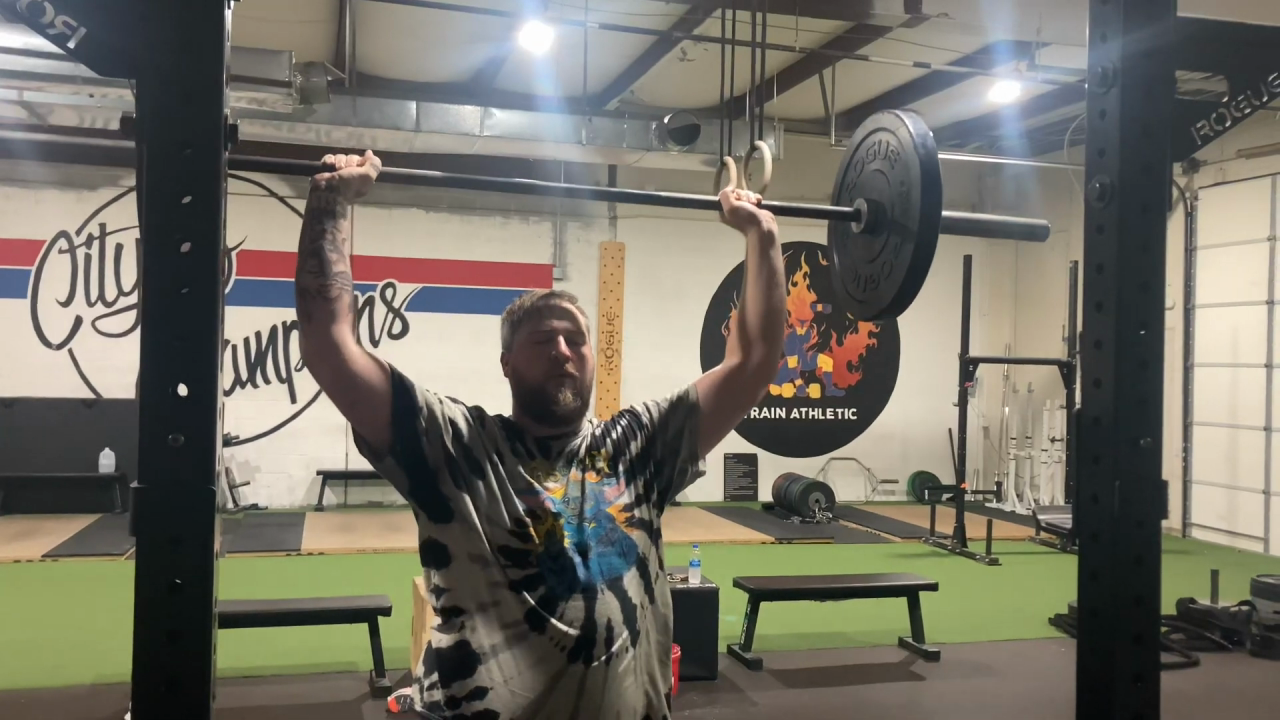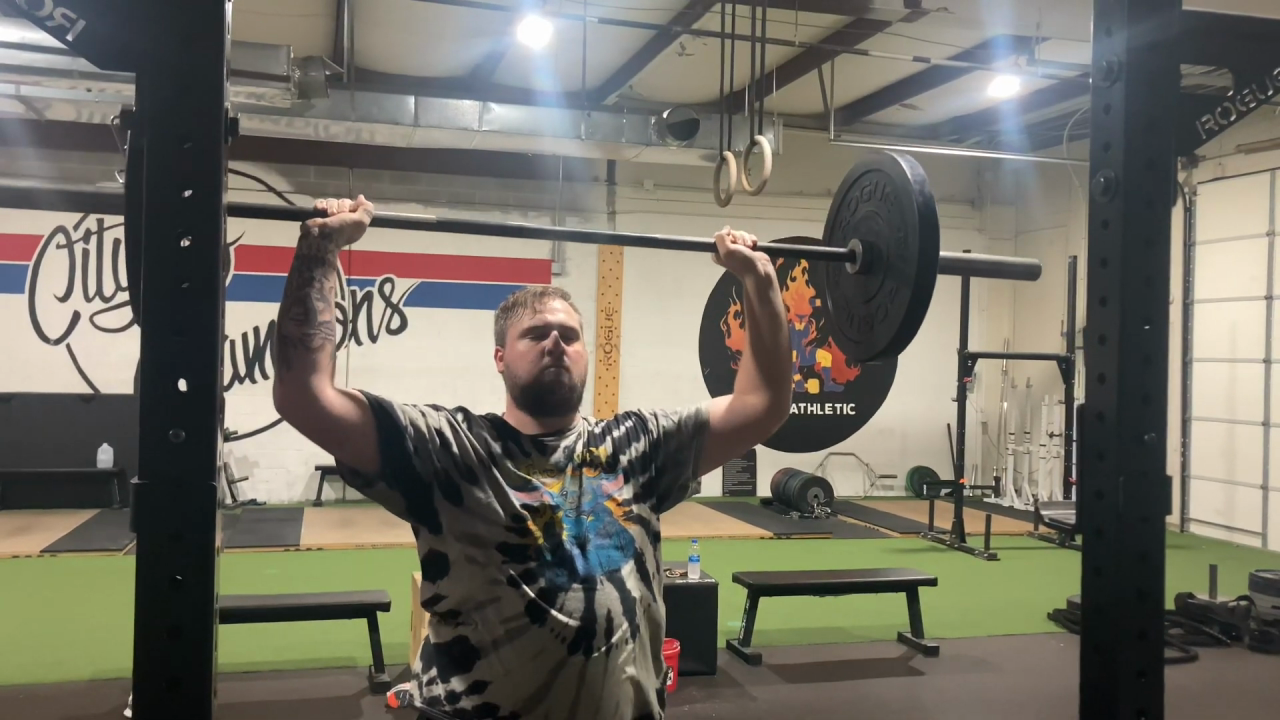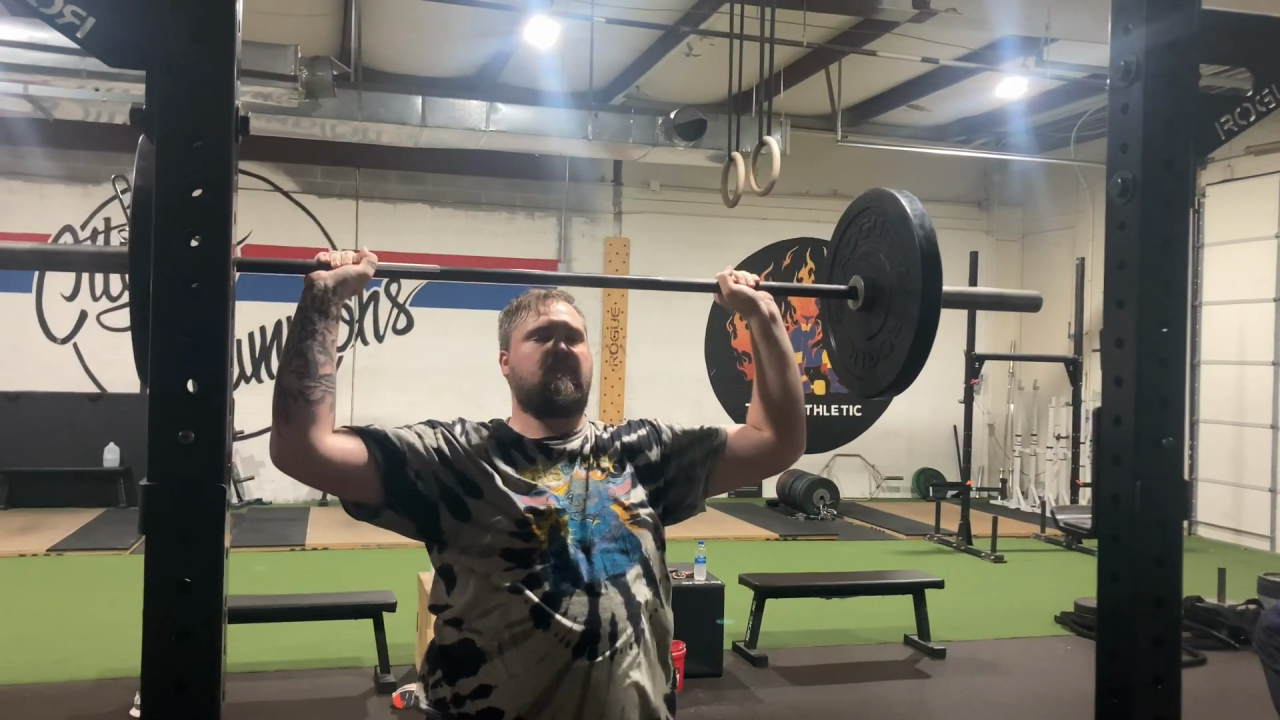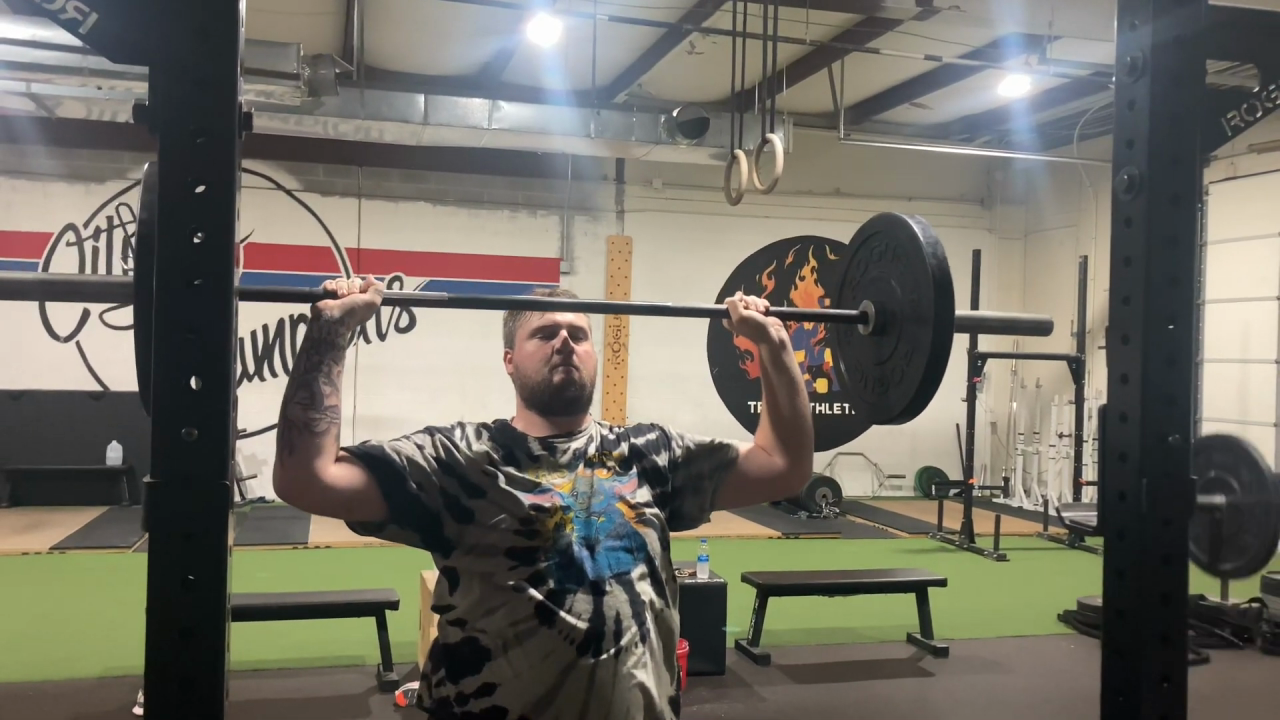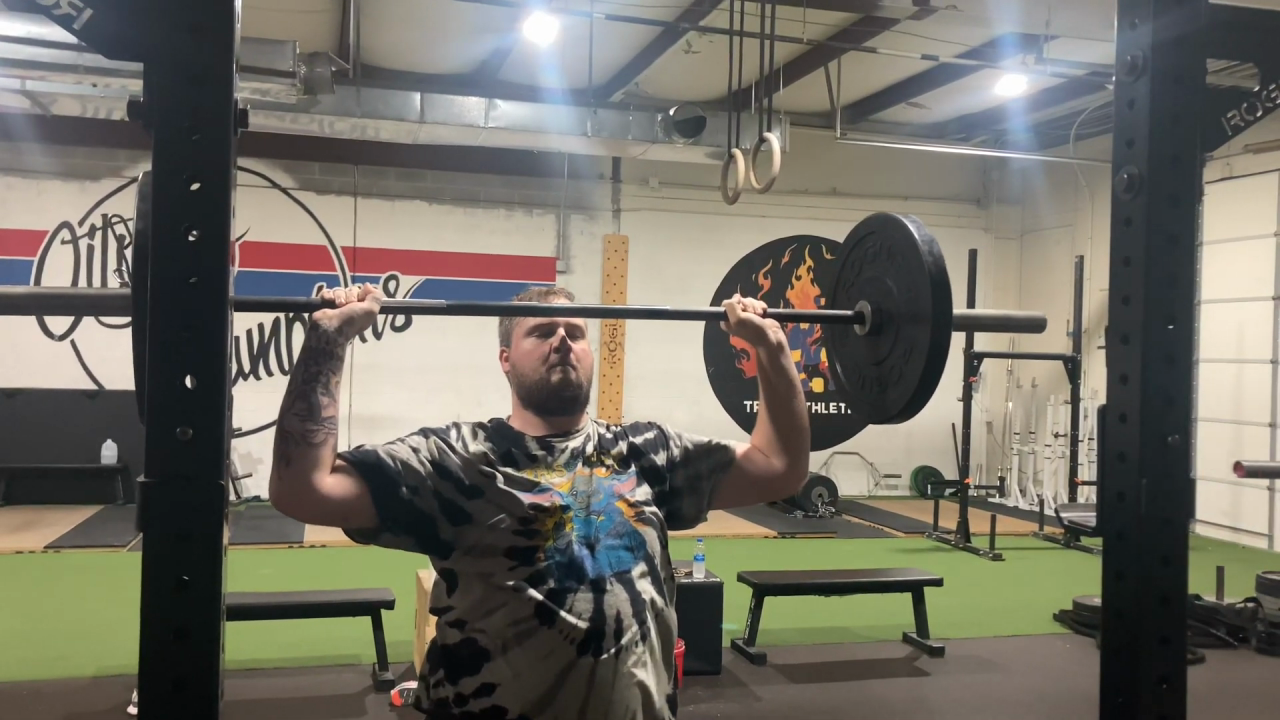
dt=1s
person 1, frame 1
left shoulder: (636, 447)
right shoulder: (455, 448)
left elbow: (753, 363)
right elbow: (327, 348)
left wrist: (760, 237)
right wrist: (331, 200)
person 1, frame 2
left shoulder: (635, 445)
right shoulder: (448, 449)
left elbow: (762, 405)
right elbow: (303, 397)
left wrist: (757, 278)
right wrist: (320, 247)
person 1, frame 3
left shoulder: (644, 450)
right shoulder: (453, 456)
left elbow: (777, 441)
right elbow: (302, 448)
left wrist: (763, 316)
right wrist: (322, 300)
person 1, frame 4
left shoulder: (648, 455)
right shoulder: (458, 459)
left elbow: (785, 466)
right elbow: (305, 479)
left wrist: (772, 344)
right wrist: (330, 329)
person 1, frame 5
left shoulder: (646, 452)
right shoulder: (454, 459)
left elbow: (779, 467)
right elbow: (302, 490)
left wrist: (770, 346)
right wrist: (328, 338)
